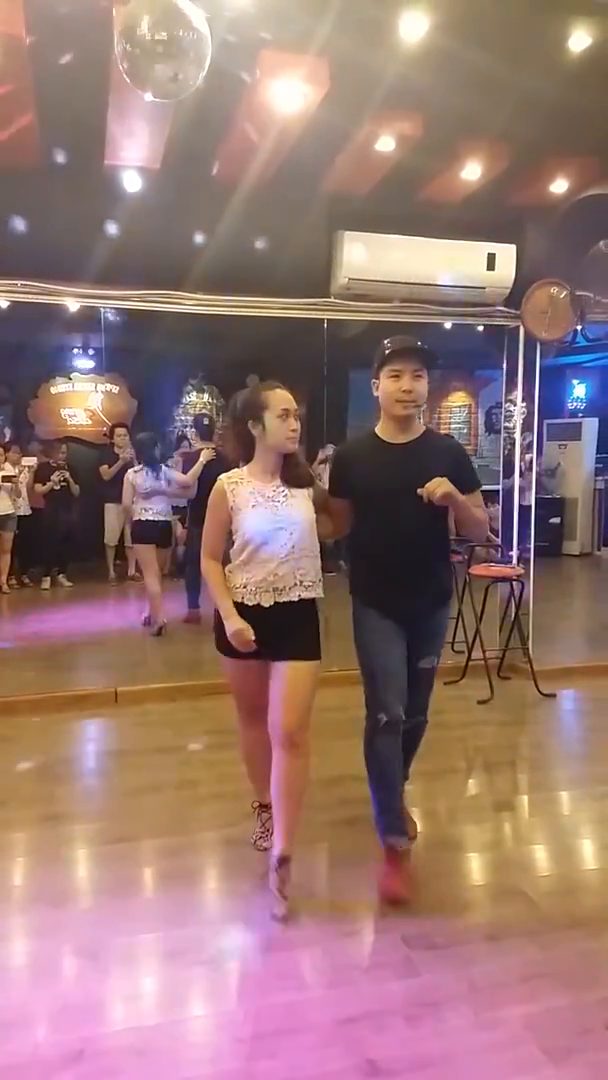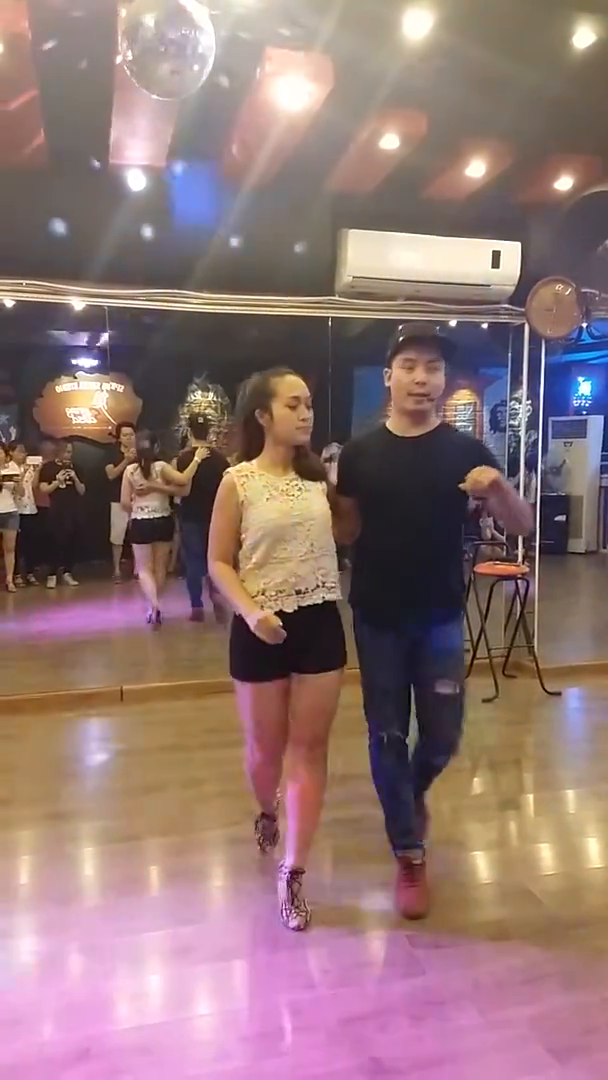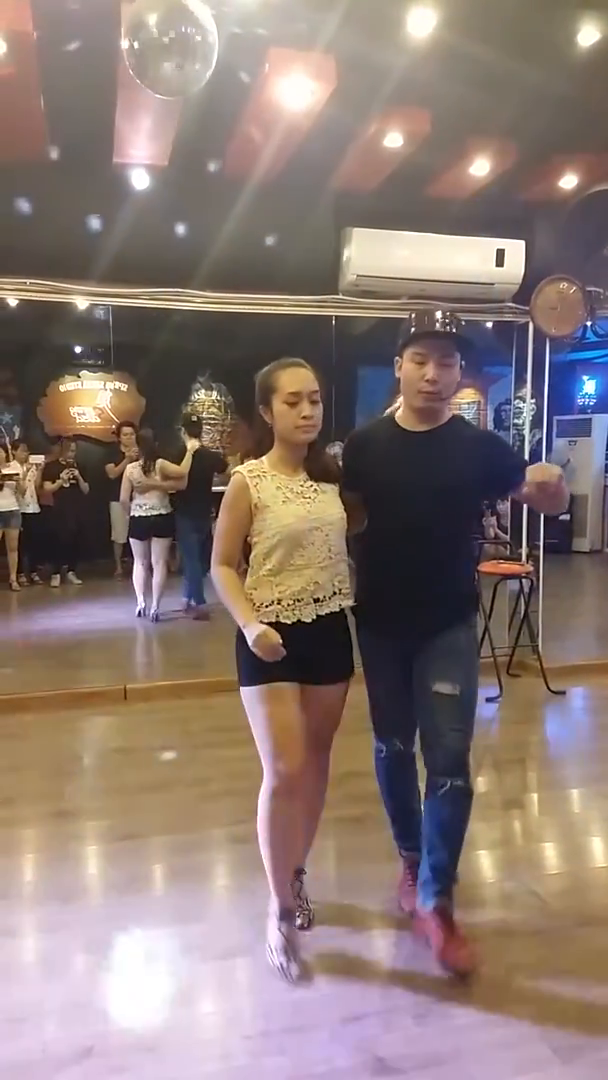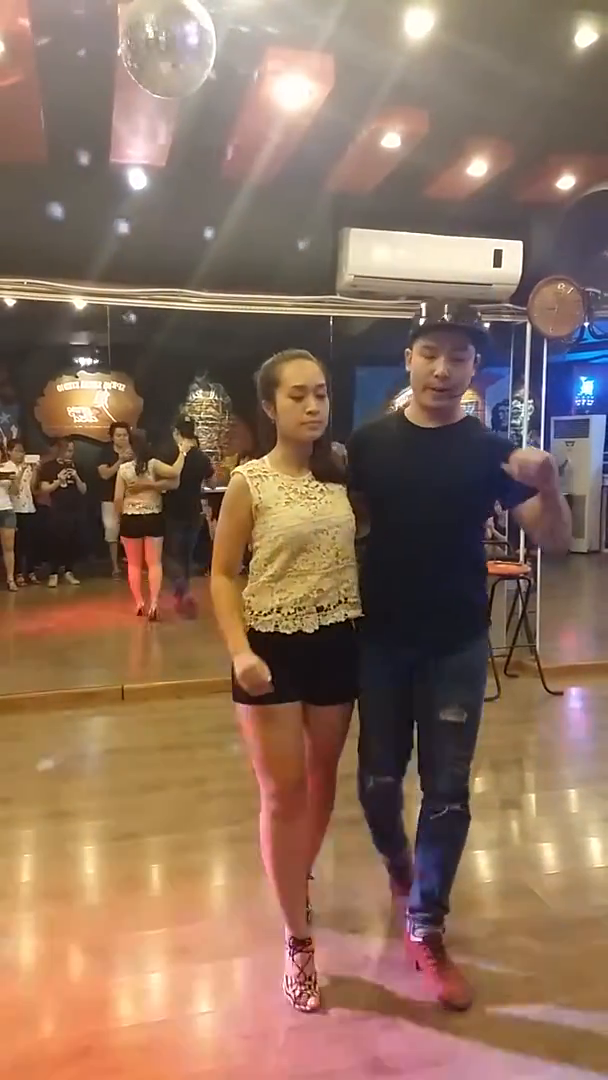
dt=0.3s
person 1, frame 1
left shoulder: (449, 455)
right shoulder: (351, 456)
left elbow: (479, 532)
right elbow: (339, 525)
left wrist: (454, 499)
left hip: (431, 603)
right hip: (375, 604)
left knee: (414, 714)
right knee: (387, 715)
left ankle: (394, 795)
right ankle: (395, 844)
person 1, frame 2
left shoulder: (466, 450)
right shoulder: (360, 452)
left elbow: (522, 526)
left wrist: (499, 488)
left hip: (441, 615)
right hip: (376, 614)
left knee: (442, 739)
right knee: (387, 736)
left ankle: (413, 794)
right ankle: (409, 856)
person 1, frame 3
left shoulder: (480, 446)
right shoulder: (364, 444)
left elbow: (552, 505)
right elbow: (348, 519)
left wrist: (550, 484)
left hip: (449, 624)
right hip: (380, 622)
left knee: (448, 760)
right knee: (392, 748)
left ankle: (435, 902)
right ankle: (412, 854)
person 1, frame 4
left shoulder: (490, 449)
right shoulder: (370, 442)
left elbow: (554, 537)
left wrist: (547, 486)
left hip: (458, 641)
right hip: (381, 635)
left knee: (447, 786)
right knee: (378, 776)
left ankle: (425, 927)
right ankle: (397, 858)
person 2, frame 1
left shoulder: (306, 484)
right shoulder: (228, 487)
right elbow: (210, 559)
right wrist: (227, 615)
left hip: (297, 617)
right hip: (244, 619)
left knee: (290, 735)
right knee: (253, 720)
left ankle: (281, 860)
right ankle: (264, 804)
person 2, frame 2
left shoulder: (318, 477)
right shoulder: (237, 481)
left elbow: (341, 536)
right elbow: (218, 562)
right wrist: (250, 611)
left hip: (319, 623)
right hip: (260, 628)
left knee: (310, 749)
right knee: (266, 749)
left ankle: (293, 873)
right ankle: (266, 810)
person 2, frame 3
left shoulder: (334, 476)
right shoulder: (248, 481)
left elbow: (355, 536)
right elbow: (223, 565)
right wrist: (249, 623)
left hip: (330, 633)
right hip: (270, 638)
left knee: (315, 761)
right knee: (284, 773)
left ankle: (295, 870)
right ankle: (282, 911)
person 2, frame 4
left shoulder: (341, 476)
right shoulder: (249, 482)
left elbow: (362, 542)
right elbow: (222, 575)
right wrist: (239, 650)
left hip: (335, 643)
right hip: (271, 649)
left knee: (320, 780)
right knee: (283, 794)
left ankle: (298, 877)
right ankle: (297, 941)
